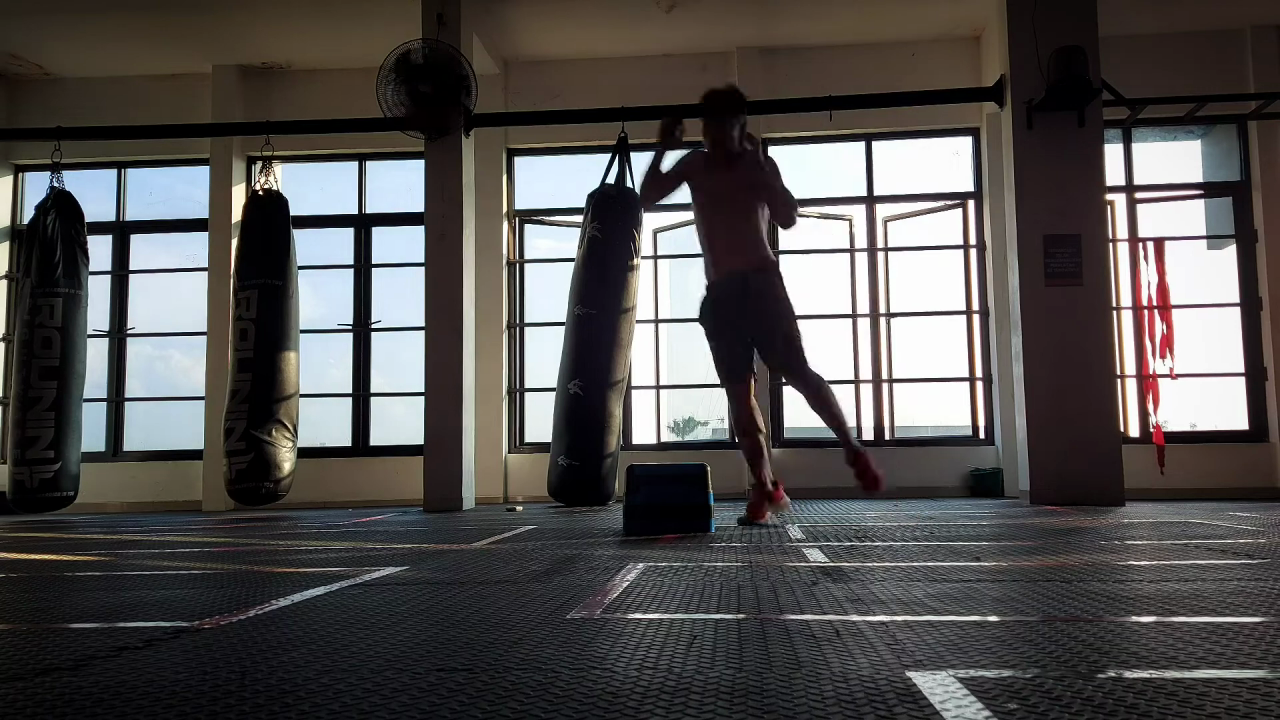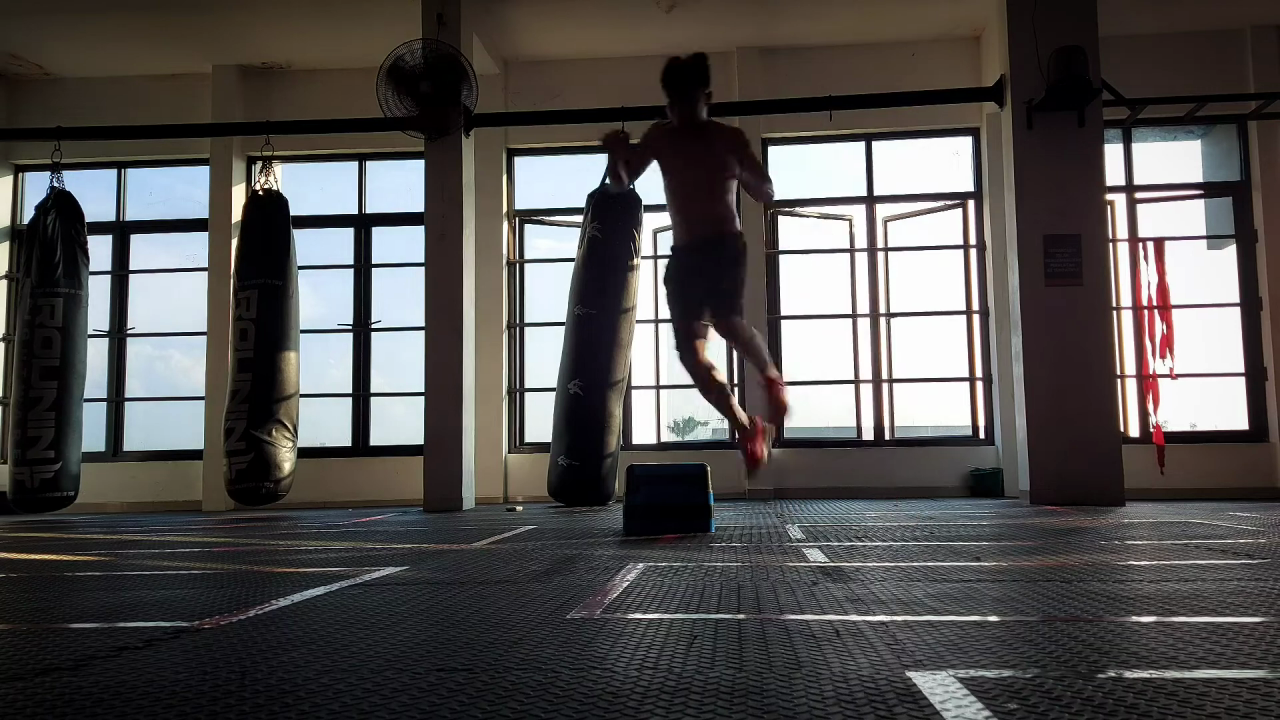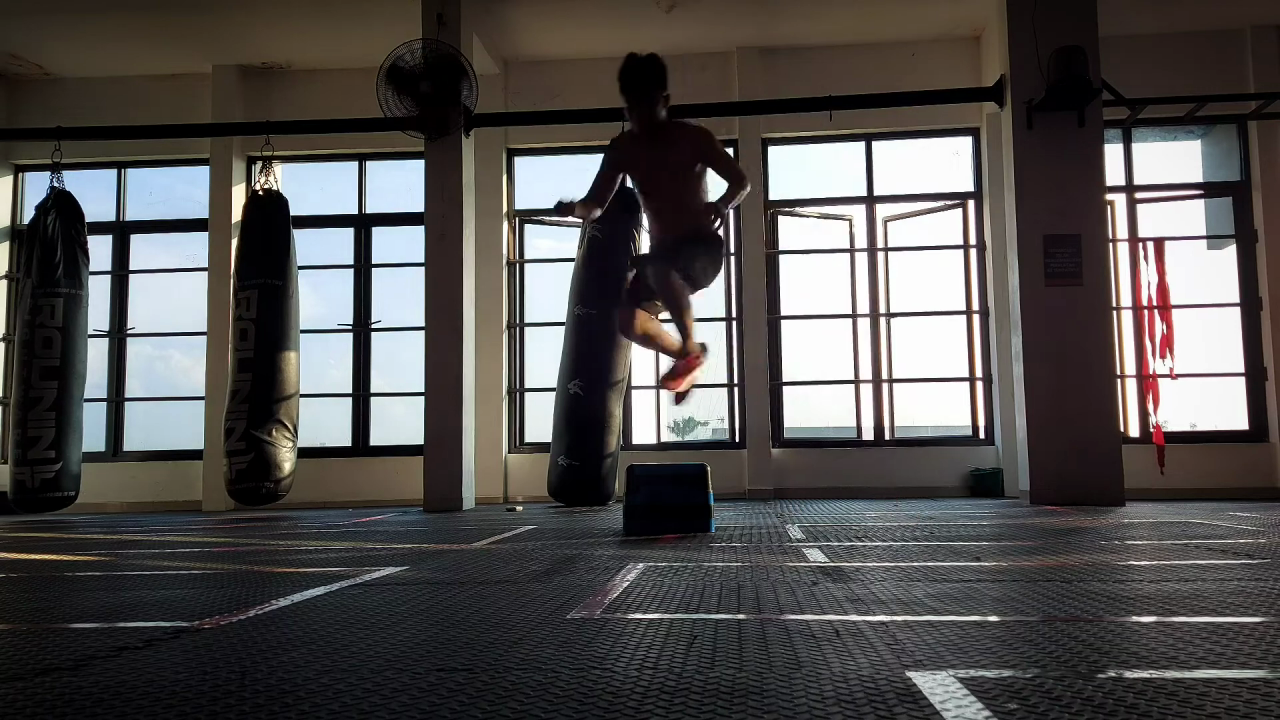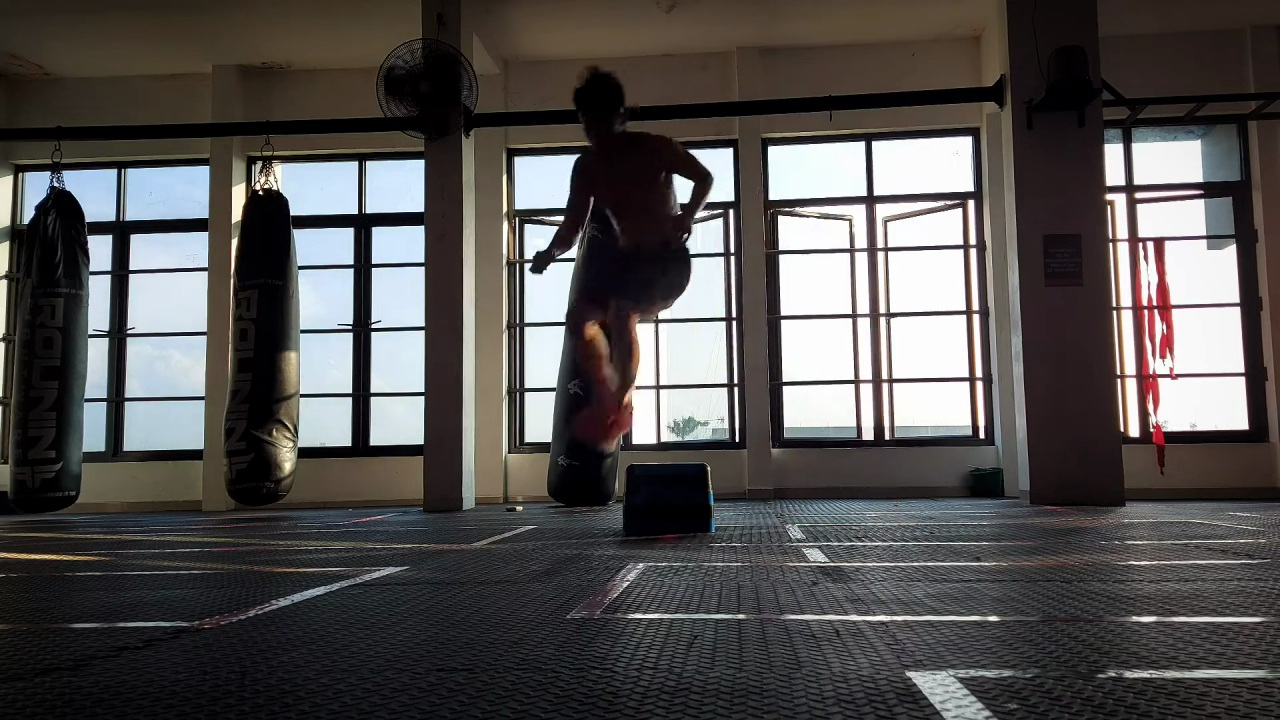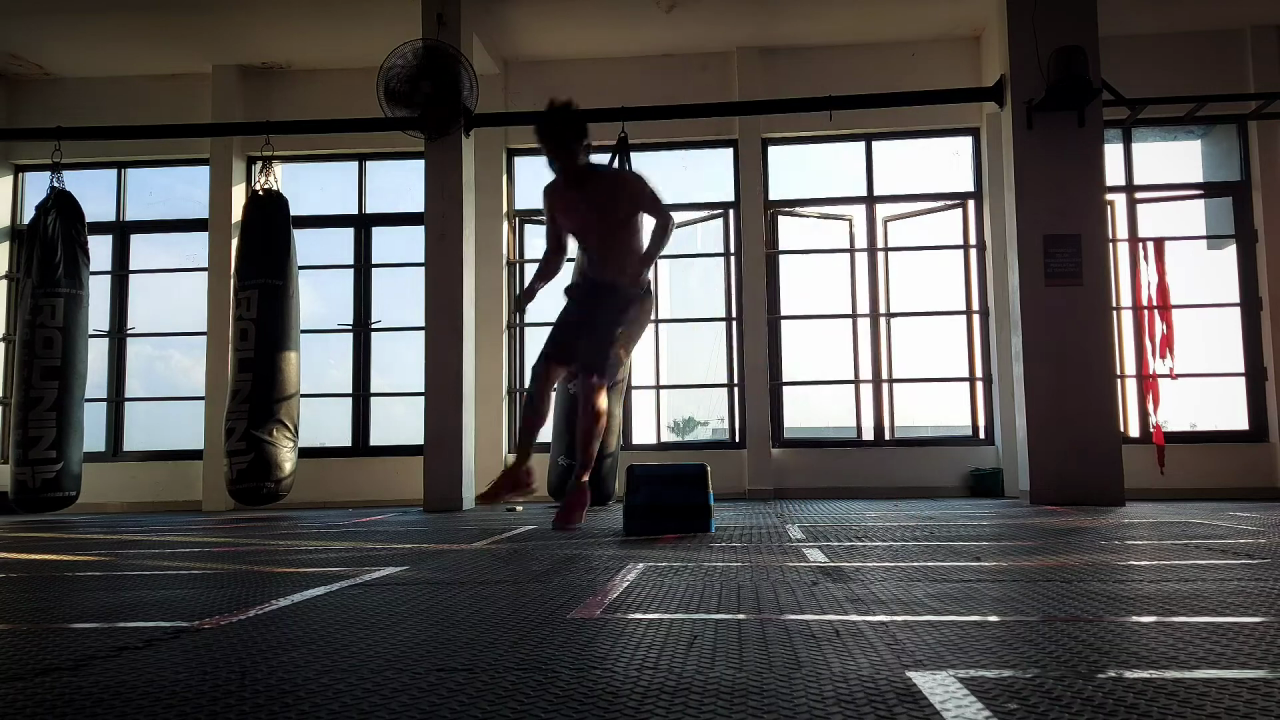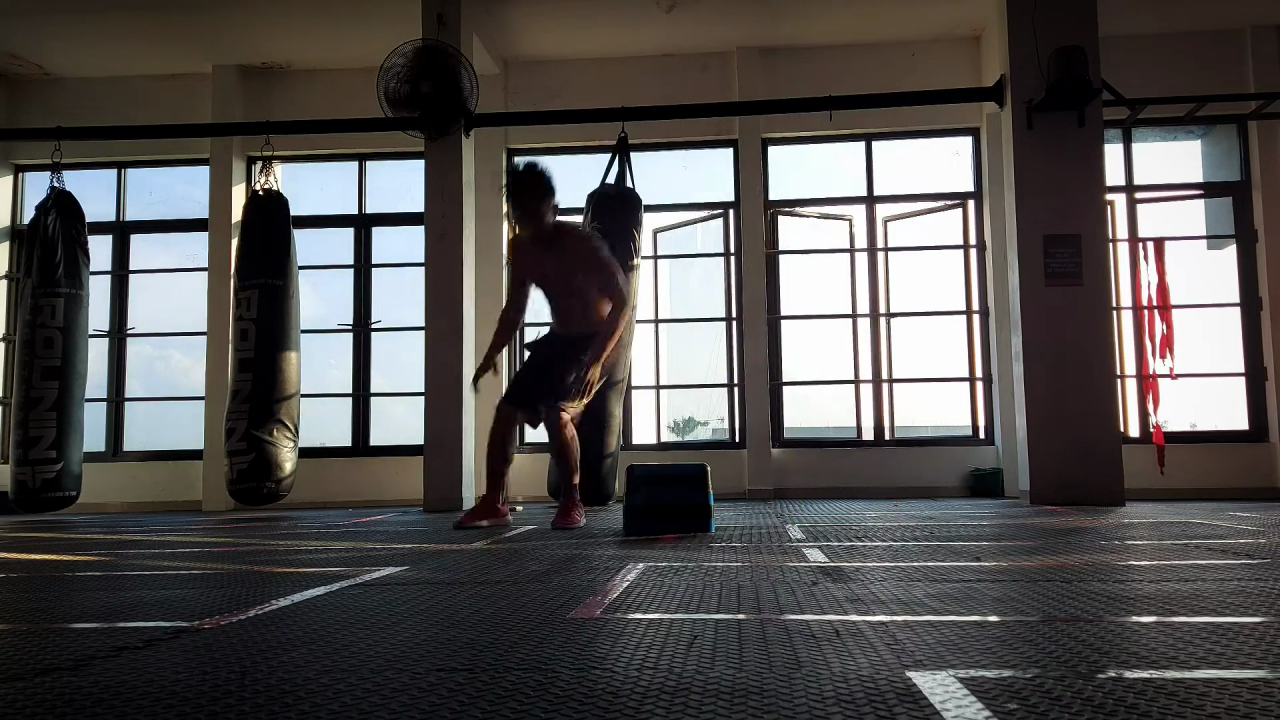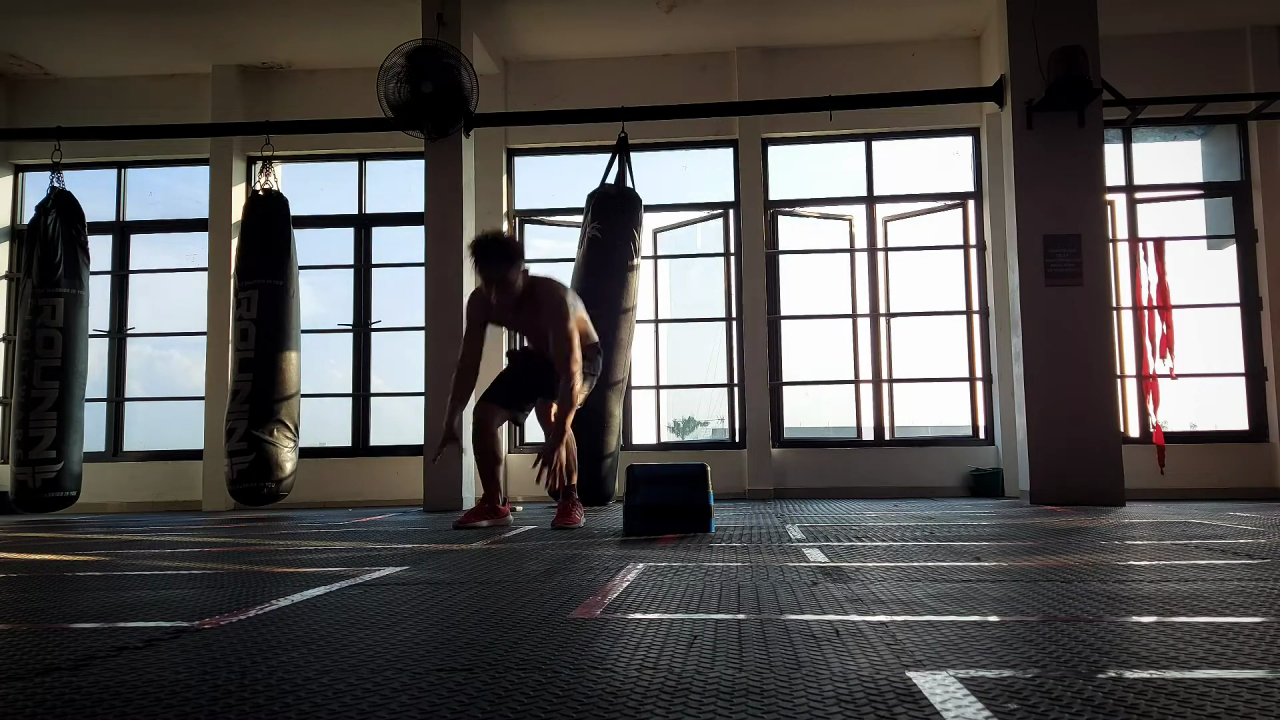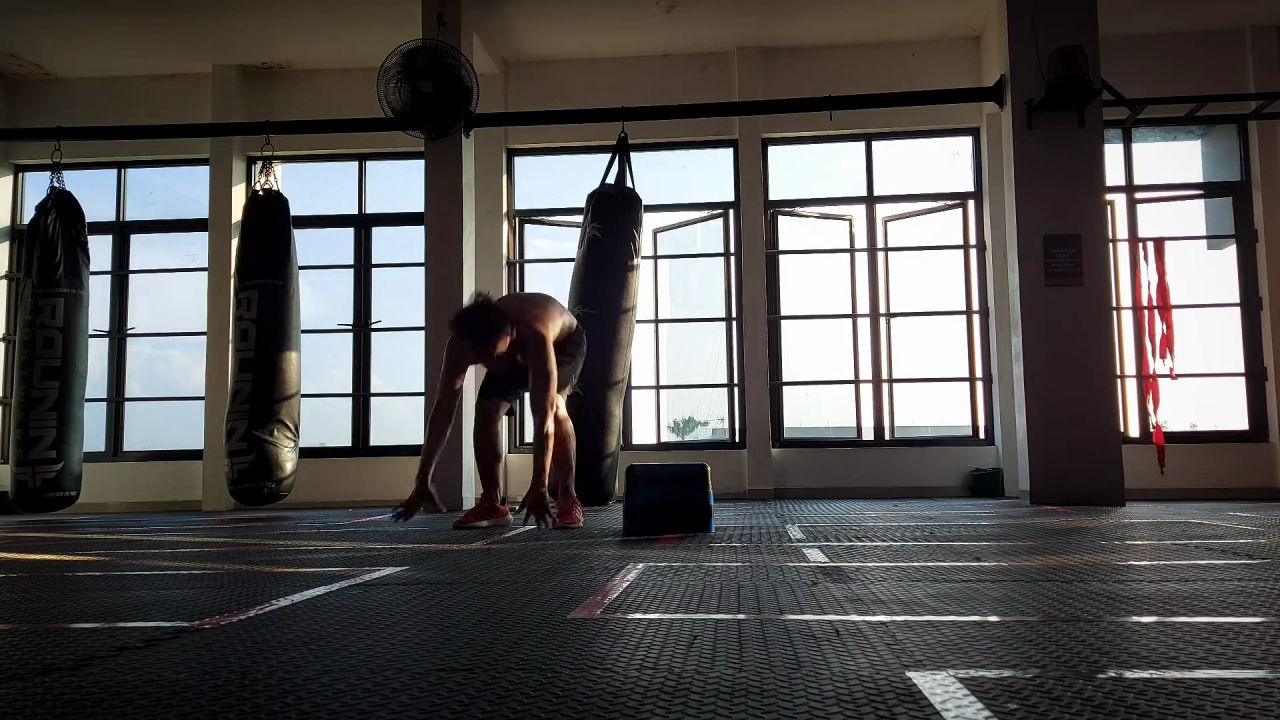
dt=0.1s
person 1, frame 1
left shoulder: (759, 165)
right shoulder: (693, 165)
left elbow: (787, 217)
right elbow: (648, 200)
left wrist: (760, 162)
right wrist: (662, 149)
left hip: (762, 282)
right hip: (722, 293)
left knee: (798, 373)
right knee: (738, 391)
left ankle: (853, 450)
right ankle: (766, 488)
person 1, frame 2
left shoulder: (730, 137)
right shoulder: (659, 137)
left elbow: (766, 195)
right elbow: (621, 182)
left wrist: (745, 170)
right wrist: (616, 154)
left hip: (723, 244)
right hip: (685, 254)
left knee: (725, 318)
right knee: (691, 354)
left ankle: (771, 379)
right ankle: (746, 427)
person 1, frame 3
left shoulder: (693, 138)
right shoulder: (622, 148)
left elbow: (741, 180)
right elbow: (596, 200)
left wrist: (723, 206)
right wrist: (576, 208)
left hip: (702, 247)
right hip: (664, 251)
left knee: (658, 272)
right knee: (627, 317)
left ankle: (690, 347)
right ankle: (685, 354)
person 1, frame 4
left shoulder: (655, 147)
right shoulder: (586, 166)
left elbow: (704, 177)
right elbow: (572, 227)
left wrist: (687, 217)
right wrist: (550, 253)
left hip: (667, 260)
right hip: (627, 260)
left knee: (621, 313)
right knee: (578, 317)
left ankle: (617, 404)
right ankle: (606, 395)
person 1, frame 5
left shoulder: (620, 183)
right shoulder: (553, 195)
left elbow: (666, 220)
right elbow: (554, 253)
left wrist: (642, 265)
right wrist: (529, 291)
left hip: (626, 296)
right hip: (588, 293)
left knee: (591, 385)
right knee: (542, 374)
left ankle: (579, 489)
right ankle: (519, 471)
person 1, frame 6
left shoulder: (583, 244)
right shoulder: (520, 249)
left elbow: (622, 302)
right elbow: (514, 308)
left wrist: (597, 361)
right wrist: (492, 354)
left hip: (596, 341)
right hip: (559, 337)
left knee: (556, 412)
right knee: (505, 412)
left ankle: (572, 500)
right ankle: (494, 505)
person 1, frame 7
left shoulder: (553, 300)
right shoulder: (480, 301)
left elbow: (571, 376)
right elbow: (468, 363)
left wrist: (556, 443)
right wrist: (451, 420)
left hip: (580, 355)
right hip: (536, 358)
left knee: (550, 413)
right knee: (485, 415)
left ankle: (570, 501)
right ankle: (493, 505)
person 1, frame 8
left shoulder: (535, 338)
right shoulder: (462, 340)
left elbow: (544, 419)
right elbow: (444, 406)
left wrist: (539, 488)
right wrist: (422, 482)
left hip: (565, 339)
left knee: (553, 407)
right knee: (487, 407)
left ankle: (568, 497)
right ankle: (493, 503)
